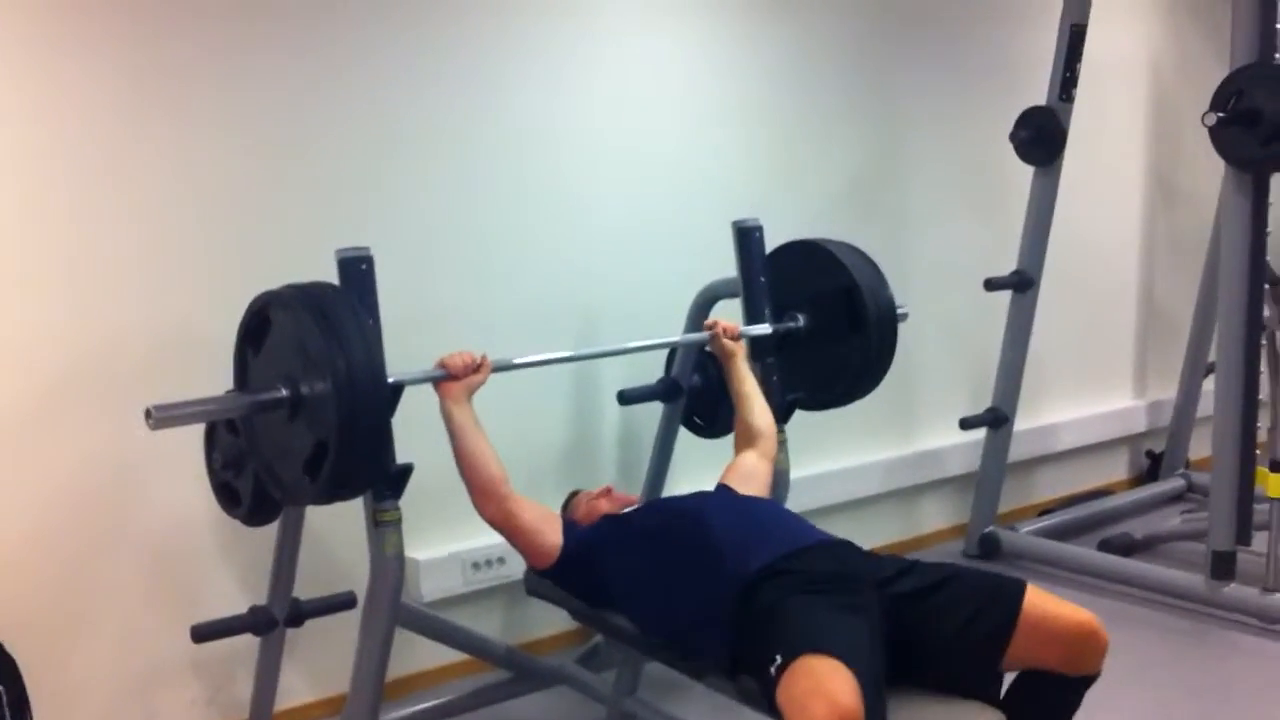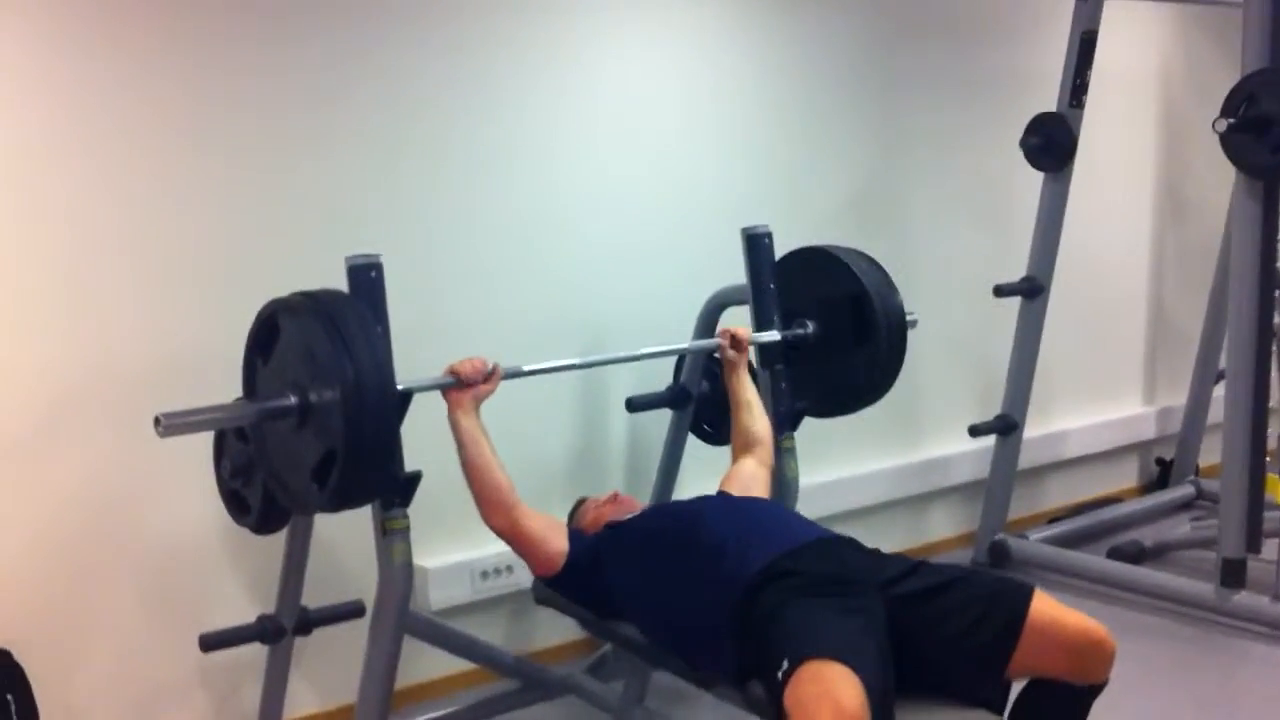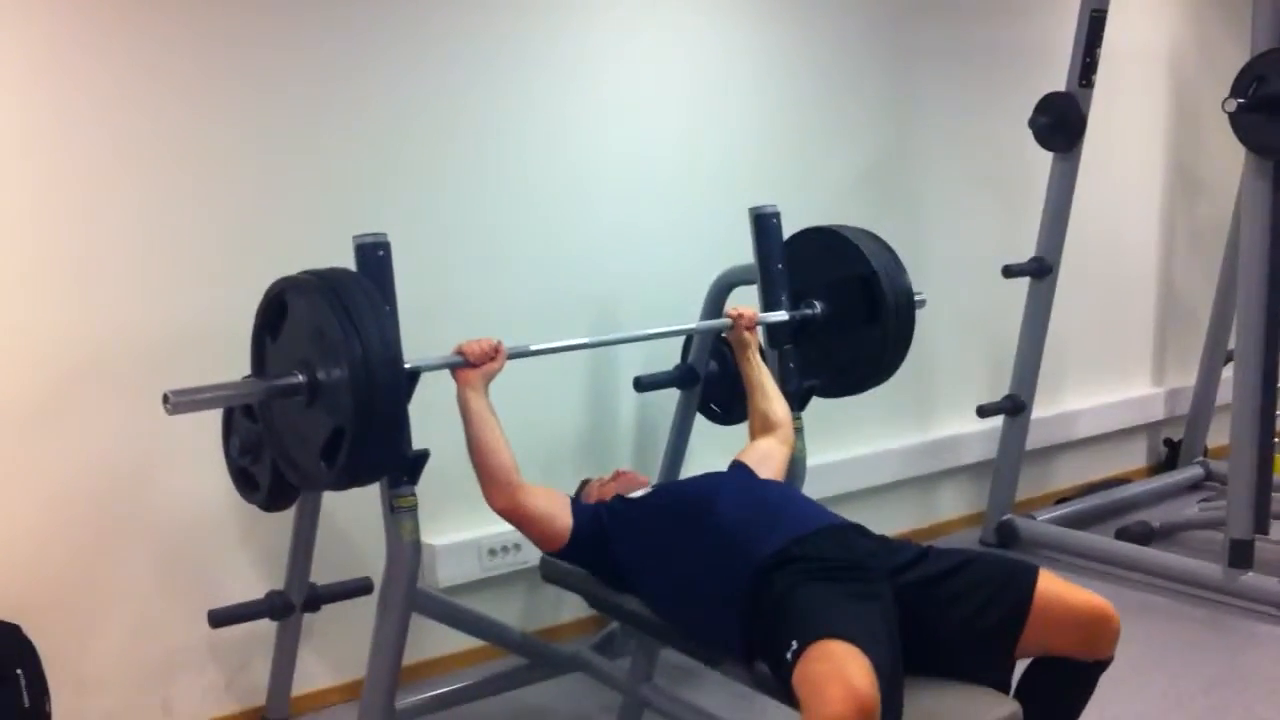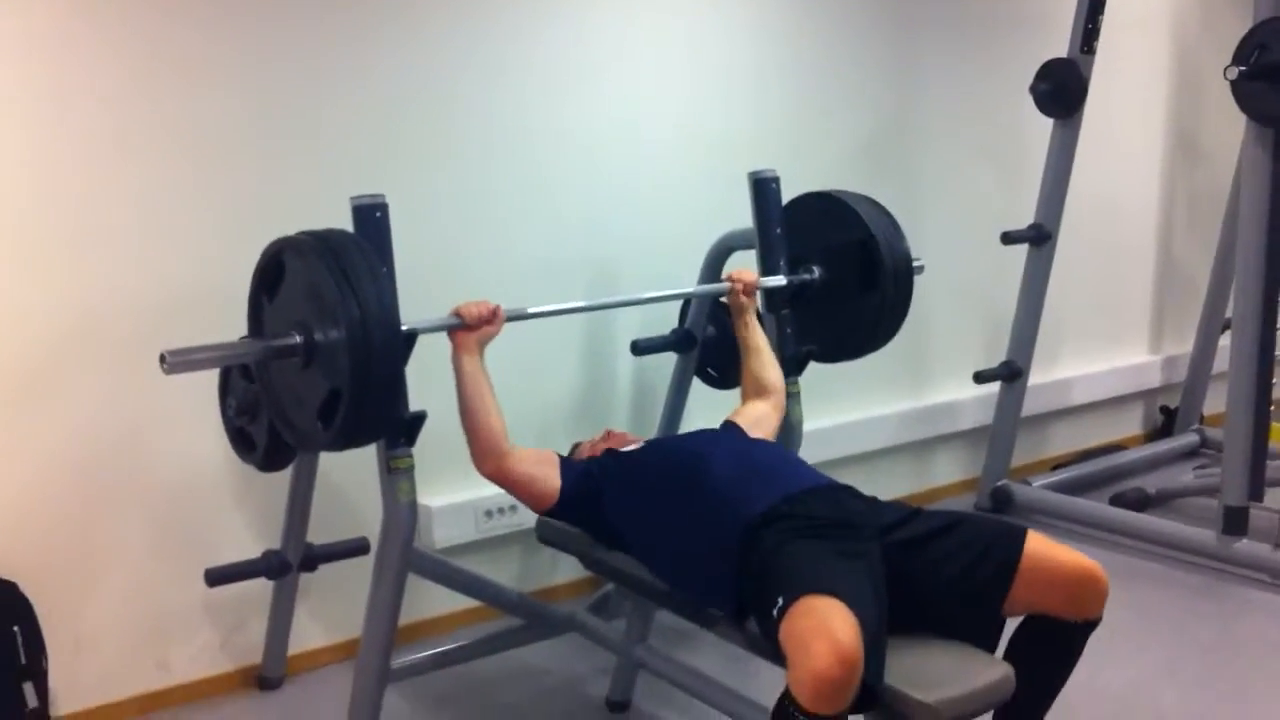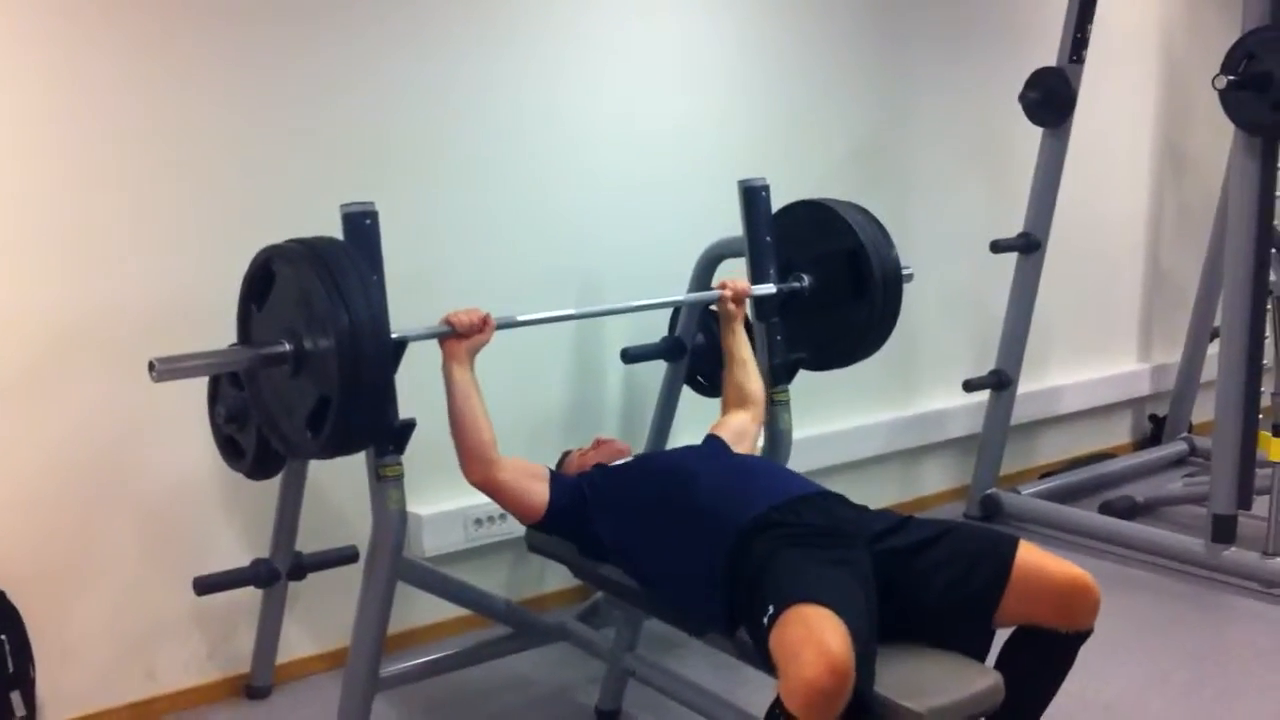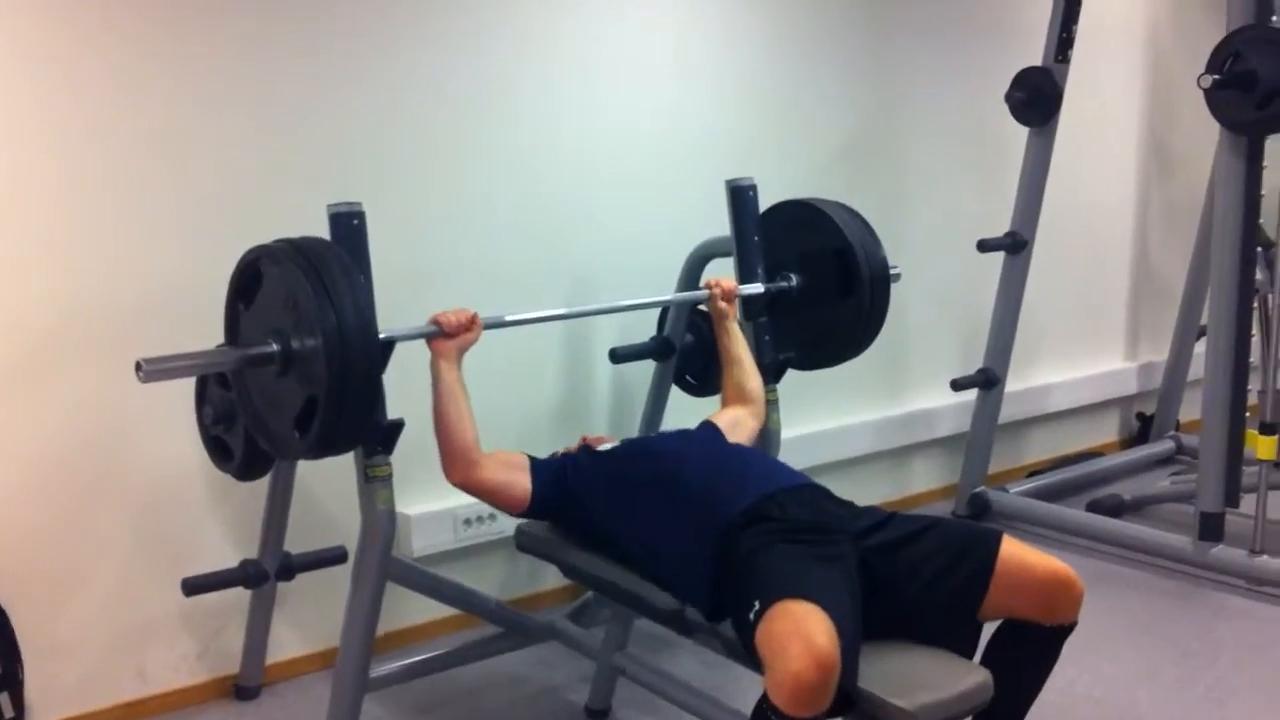
dt=0.5s
person 1, frame 1
left shoulder: (707, 508)
right shoulder: (590, 551)
left elbow: (759, 448)
right elbow: (500, 506)
left wrist: (734, 361)
right wrist: (456, 401)
left hip: (855, 569)
right hip: (774, 599)
left knee: (1080, 640)
person 1, frame 2
left shoulder: (707, 515)
right shoulder: (597, 560)
left elbow: (755, 453)
right elbow: (507, 516)
left wrist: (735, 367)
right wrist: (464, 410)
left hip: (864, 573)
right hip: (779, 602)
left knee: (1087, 649)
person 1, frame 3
left shoulder: (723, 487)
right shoulder: (603, 529)
left elbow: (777, 435)
right elbow: (510, 496)
left wrist: (746, 351)
right wrist: (472, 389)
left hip: (869, 554)
right hip: (787, 586)
left knee: (1093, 625)
person 1, frame 4
left shoulder: (715, 446)
right shoulder: (595, 484)
left elbow: (767, 399)
right elbow: (498, 459)
left wrist: (744, 314)
right wrist: (469, 350)
left hip: (855, 512)
right hip: (776, 541)
left knee: (1081, 585)
right knee: (830, 665)
person 1, frame 5
left shoulder: (698, 459)
right shoulder: (583, 496)
left elbow: (746, 408)
right elbow: (486, 469)
left wrist: (731, 323)
right wrist: (459, 360)
left hip: (848, 523)
right hip: (767, 551)
left knee: (1073, 596)
person 1, frame 6
left shoulder: (689, 446)
right shoulder: (571, 483)
left elbow: (747, 409)
right elbow: (467, 467)
left wrist: (726, 322)
right wrist: (447, 358)
left hip: (833, 517)
right hip: (755, 545)
left knee: (1056, 590)
